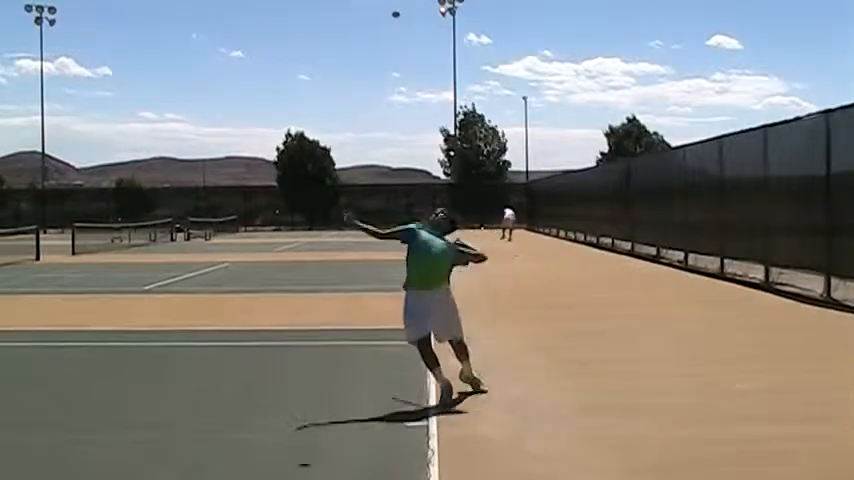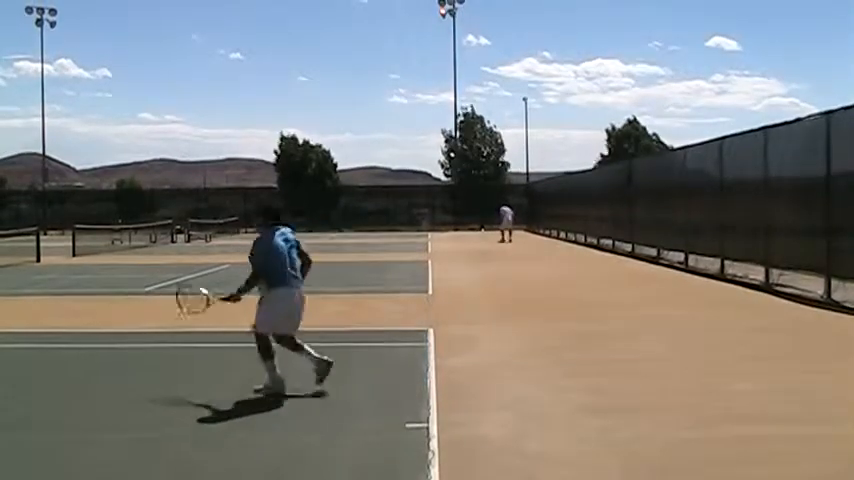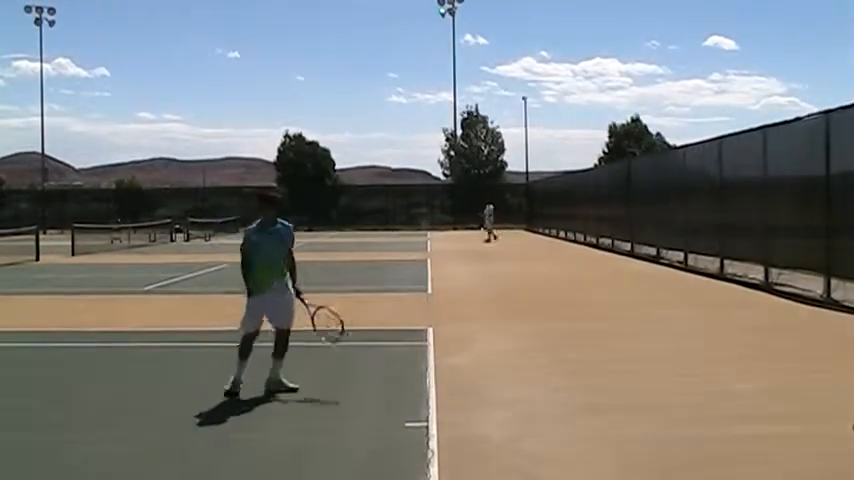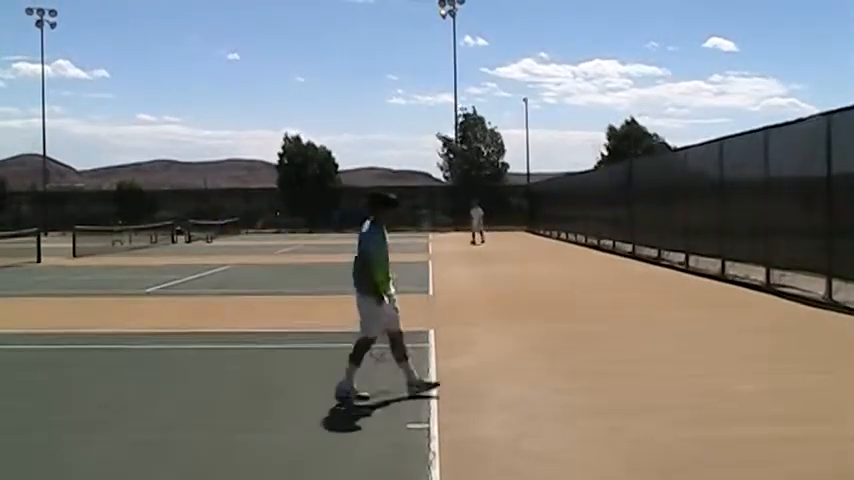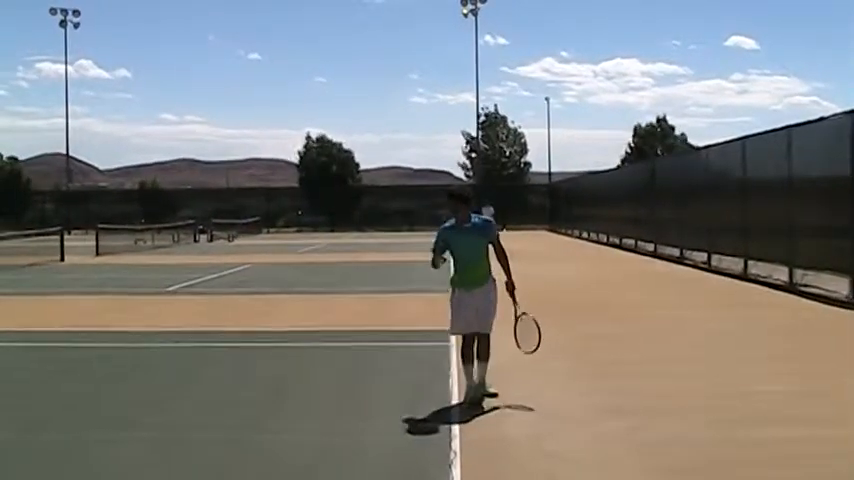
dt=1s
person 1, frame 1
left shoulder: (450, 247)
right shoulder: (415, 231)
left elbow: (480, 257)
right elbow: (382, 235)
left wrist: (461, 247)
right wrist: (357, 223)
left hip: (440, 294)
right hip: (416, 296)
left knee: (457, 342)
right knee: (423, 344)
left ankle: (468, 375)
right ankle: (444, 384)
person 1, frame 2
left shoulder: (262, 241)
right shoulder: (288, 233)
left elbow: (256, 275)
right elbow: (307, 261)
left wrist: (238, 293)
left hip: (278, 294)
right hip: (296, 292)
left knee: (261, 335)
right knee: (284, 337)
left ankle: (275, 382)
right ankle: (319, 361)
person 1, frame 3
left shoulder: (286, 230)
right shoulder: (252, 233)
right elbow: (245, 263)
left wrist: (294, 283)
right wrist: (250, 288)
left hip: (281, 289)
right hip: (258, 291)
left knee: (284, 332)
right knee: (250, 334)
left ankle: (275, 378)
right ankle: (236, 379)
person 1, frame 4
left shoulder: (378, 230)
right shoulder: (370, 233)
right elbow: (363, 266)
right wrist: (376, 293)
left hip: (385, 292)
right hip: (372, 295)
left knee: (396, 336)
right knee: (367, 339)
left ankle: (413, 381)
right ankle: (345, 386)
person 1, frame 5
left shoulder: (485, 224)
right shoulder: (447, 231)
left elbow: (499, 251)
right elbow: (436, 259)
left wrist: (509, 279)
right wrist: (437, 259)
left hip: (486, 286)
right hip: (462, 290)
left knee: (484, 336)
right knee: (468, 338)
left ankle: (480, 383)
right ankle: (471, 386)
